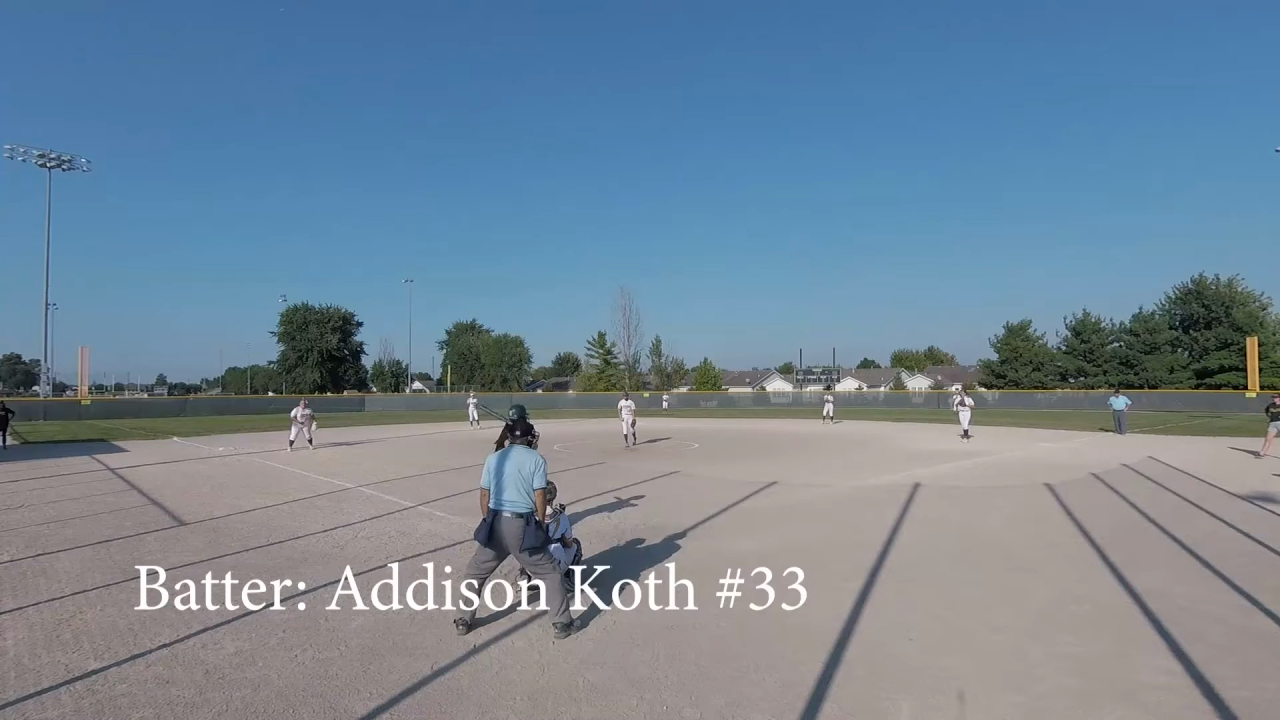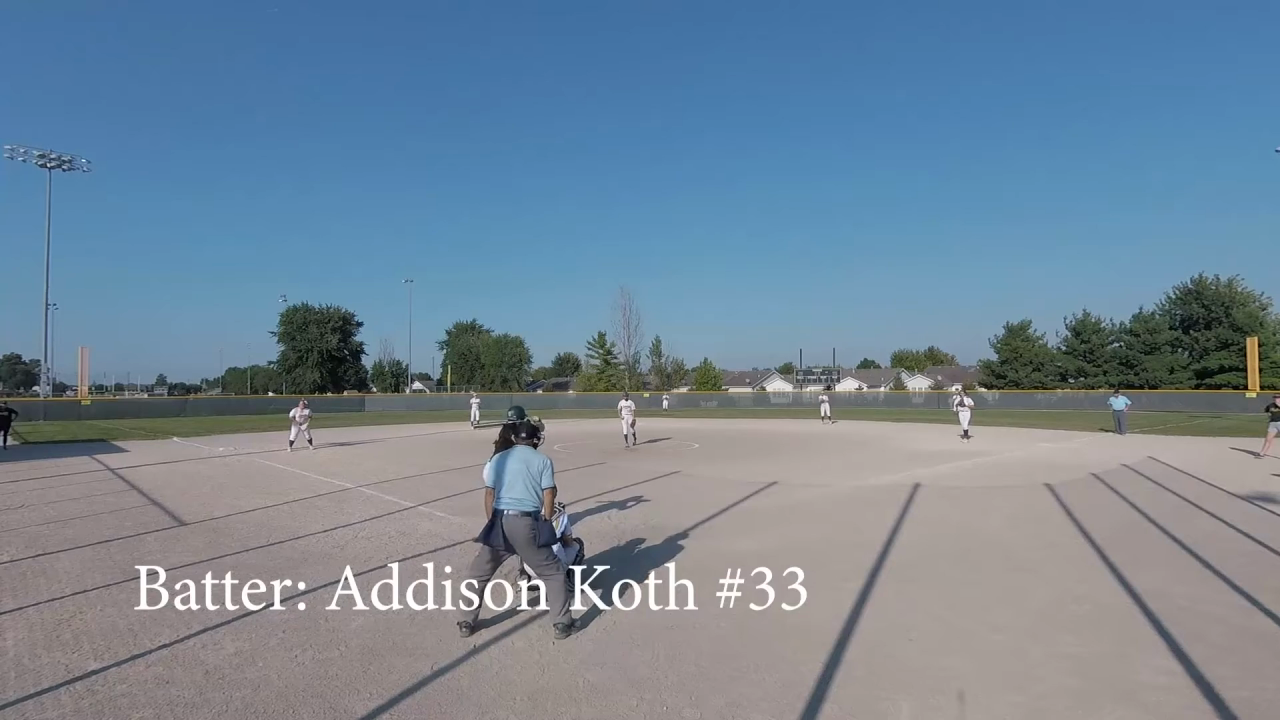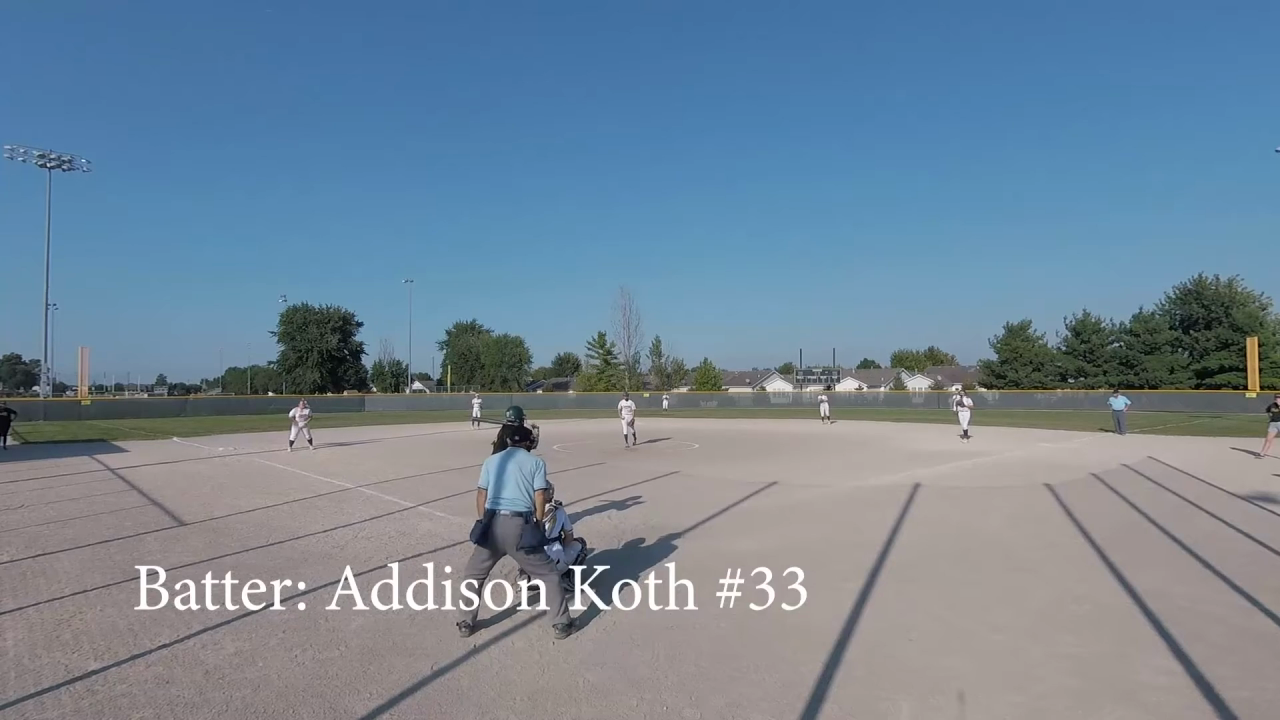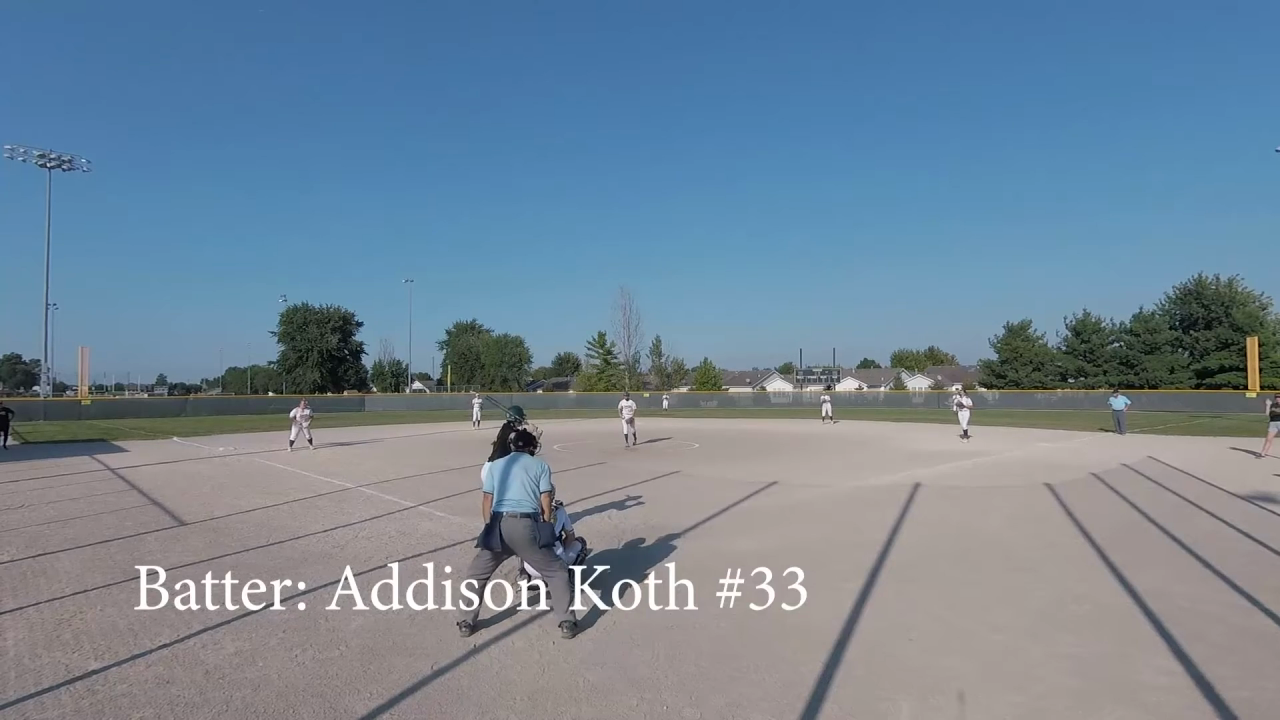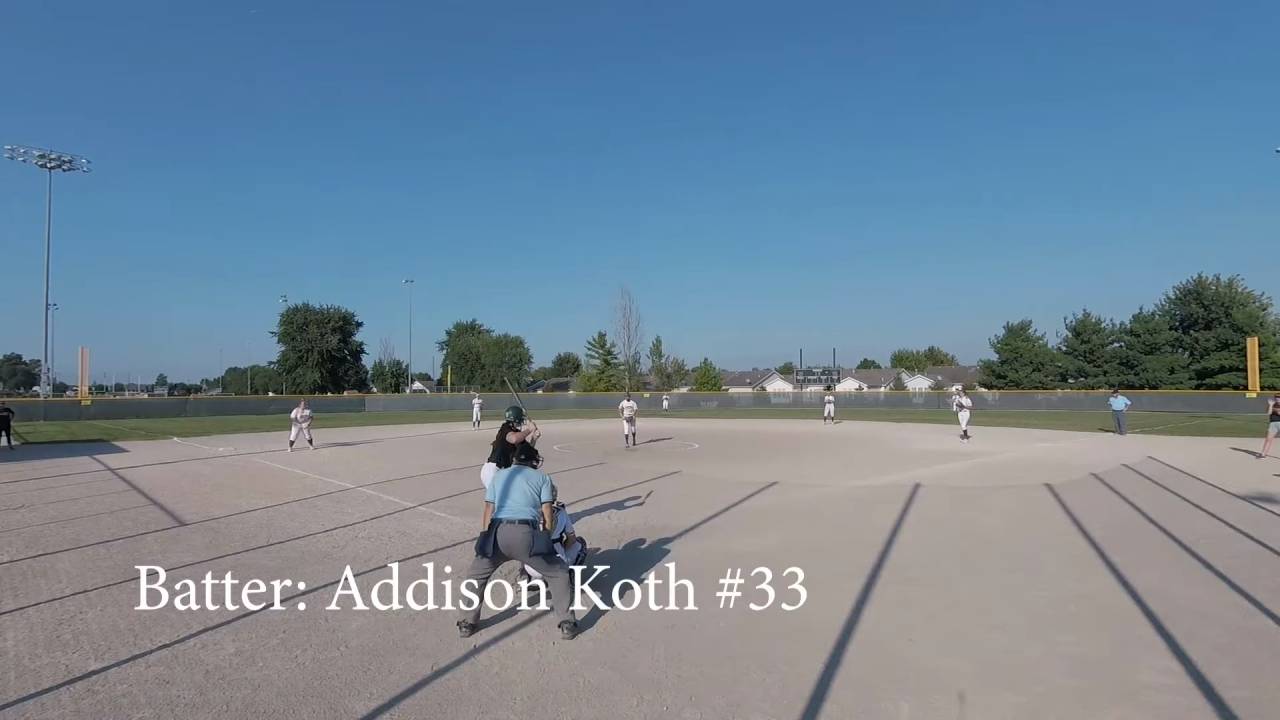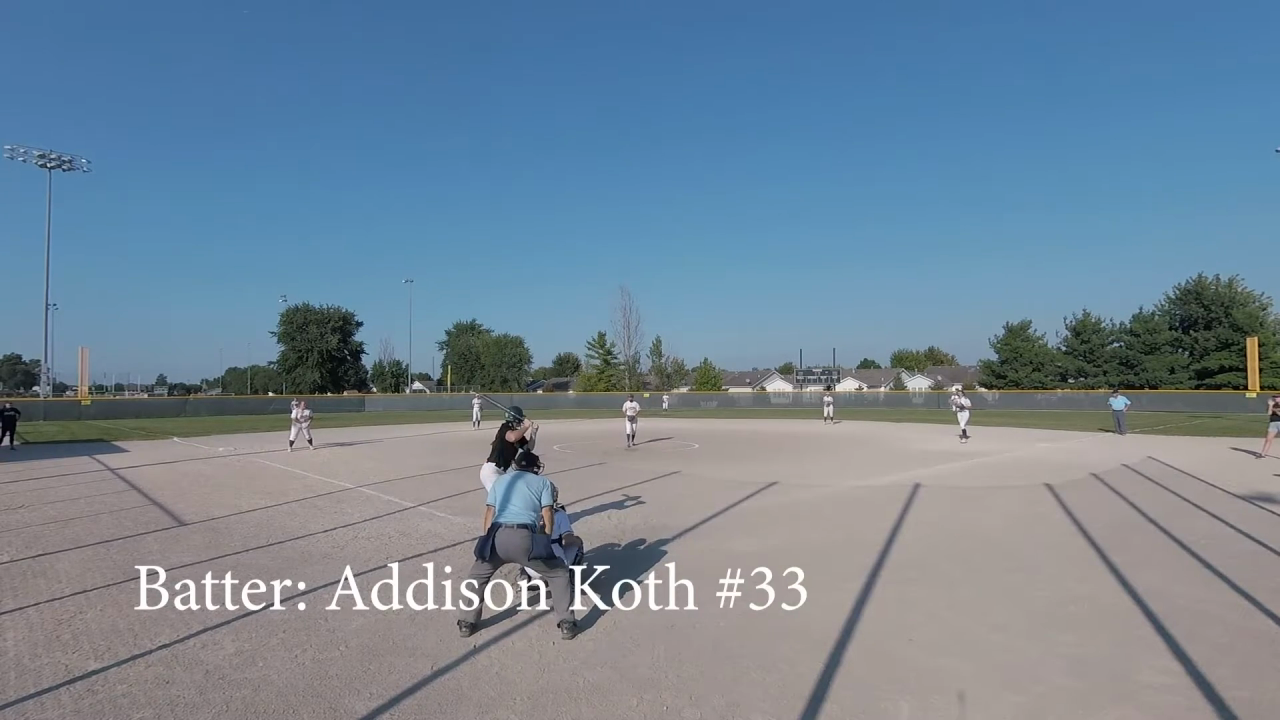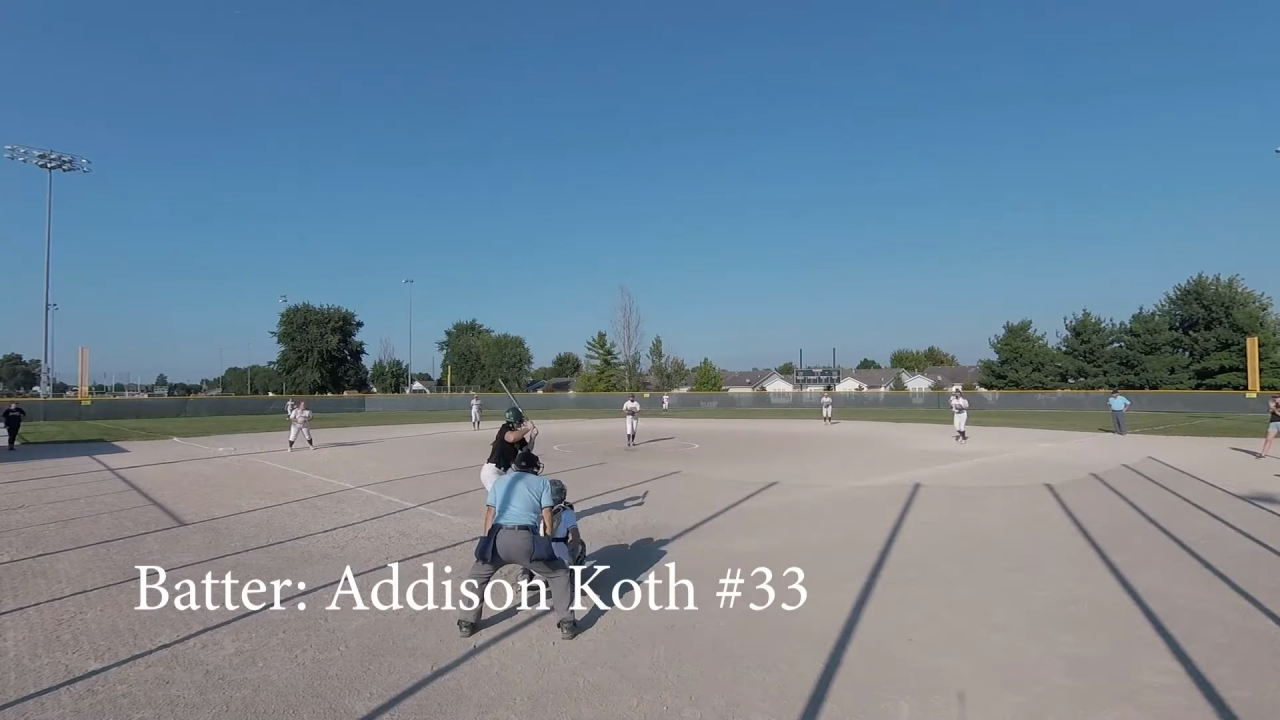
dt=0.4s
person 1, frame 1
left shoulder: (493, 459)
right shoulder: (536, 459)
left elbow: (484, 495)
right elbow: (540, 496)
right wrist: (542, 522)
left hip: (496, 523)
right hip: (522, 525)
left knee: (475, 572)
right knee: (549, 572)
left ankle: (464, 620)
right ankle: (561, 623)
person 1, frame 2
left shoulder: (498, 458)
right shoulder: (543, 460)
left elbow: (489, 494)
right elbow: (549, 496)
right wrist: (546, 522)
left hip: (500, 523)
right hip: (528, 524)
left knee: (478, 573)
right knee: (553, 574)
left ankle: (466, 622)
right ankle: (561, 624)
person 1, frame 3
left shoulder: (491, 460)
right shoulder: (536, 462)
left elbow: (481, 494)
right elbow: (540, 497)
left wrist: (483, 523)
right wrist: (538, 525)
left hip: (493, 523)
right hip: (520, 525)
left knee: (474, 573)
right knee: (548, 574)
left ankle: (466, 622)
right ankle: (561, 624)
person 1, frame 4
left shoulder: (496, 465)
right shoulder: (540, 465)
left elbow: (487, 499)
right elbow: (546, 500)
left wrist: (489, 527)
left hip: (499, 525)
right hip: (527, 526)
left knee: (477, 574)
right knee: (556, 572)
left ankle: (466, 622)
right ankle: (566, 622)
person 1, frame 5
left shoulder: (499, 475)
right shoulder: (542, 478)
left elbow: (489, 508)
right elbow: (547, 511)
left wrist: (486, 537)
left hip: (498, 532)
right hip: (526, 533)
left knee: (476, 576)
right knee: (558, 573)
left ankle: (467, 623)
right ankle: (567, 624)
person 1, frame 6
left shoulder: (500, 480)
right shoulder: (542, 482)
left elbow: (489, 512)
right elbow: (547, 514)
left wrist: (486, 542)
right wrist: (546, 543)
left hip: (498, 536)
right hip: (525, 538)
left knee: (477, 576)
right knee: (559, 573)
left ankle: (467, 623)
right ankle: (567, 623)
person 1, frame 7
left shoulder: (500, 481)
right shoulder: (542, 483)
left elbow: (490, 513)
right elbow: (547, 516)
left wrist: (487, 543)
left hip: (498, 537)
right hip: (525, 539)
left knee: (477, 576)
right knee: (559, 573)
left ankle: (467, 623)
right ankle: (567, 624)
